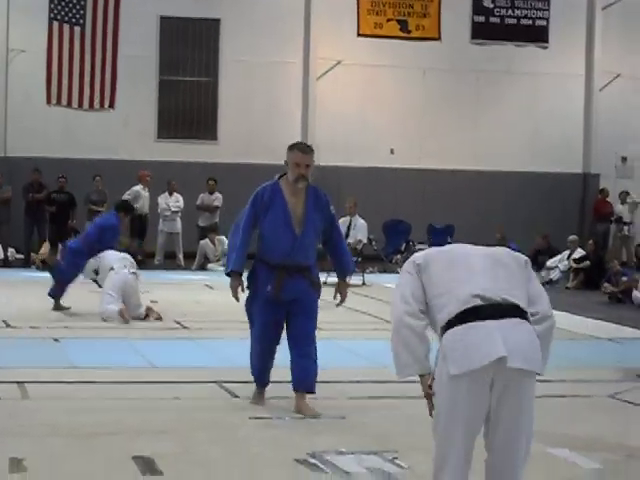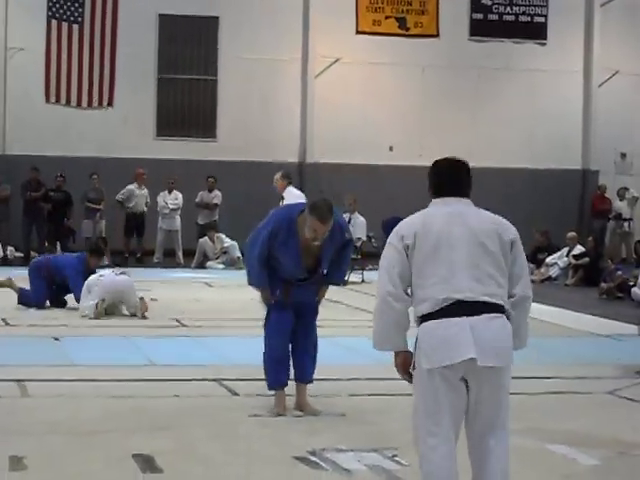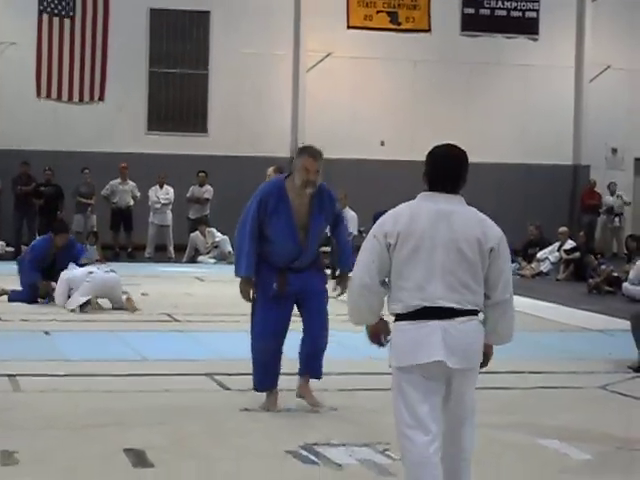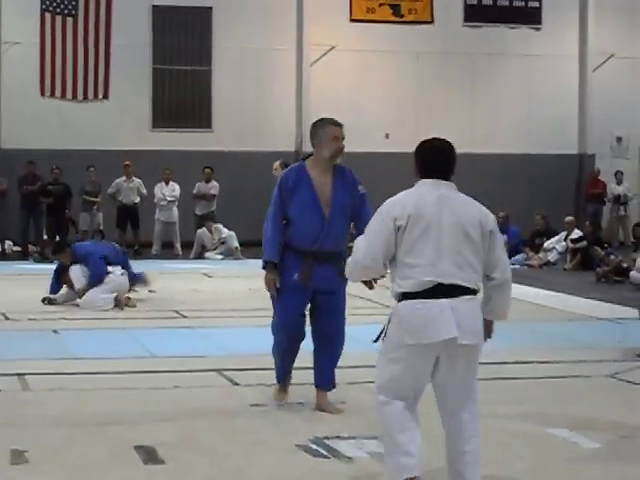
dt=0.5s
person 1, frame 1
left shoulder: (421, 261)
right shoulder: (512, 257)
left elbow: (406, 318)
right elbow: (543, 315)
left wrist: (423, 372)
right wrist: (533, 364)
left hip: (465, 343)
right hip: (519, 340)
left knee: (452, 446)
right knee: (510, 447)
person 1, frame 2
left shoulder: (409, 227)
right shoulder: (502, 226)
left elbow: (391, 293)
right elbow: (521, 293)
left wrist: (399, 347)
right wrist: (509, 341)
left hip: (441, 337)
right hip: (493, 333)
left knee: (436, 436)
right knee: (491, 432)
person 1, frame 3
left shoulder: (394, 220)
right shoulder: (486, 227)
left elbow: (364, 280)
right elbow: (500, 294)
left wrist: (371, 319)
right wrist: (490, 338)
left hip: (414, 336)
right hip: (464, 335)
left knee: (420, 432)
right knee: (459, 424)
person 1, frame 4
left shoulder: (399, 205)
right shoulder: (479, 212)
left elbow: (365, 260)
right elbow: (499, 274)
left wrist: (362, 271)
right wrist: (490, 314)
left hip: (416, 315)
right hip: (464, 314)
left knee: (393, 396)
right knee: (461, 407)
person 2, frame 1
left shoulder: (319, 199)
right shoulder: (264, 194)
left elbow: (334, 238)
right elbow: (242, 232)
left wrist: (343, 276)
right wrist: (235, 272)
left hip: (305, 280)
right hip: (268, 278)
left knee: (304, 340)
right knee: (264, 337)
left ankle: (301, 399)
right ankle: (260, 384)
person 2, frame 2
left shoulder: (339, 227)
right shoulder: (279, 221)
left elbow: (344, 251)
right elbow: (254, 251)
left wrist: (330, 282)
right wrist: (262, 286)
left hip: (311, 285)
right hip: (279, 283)
left knee: (305, 336)
right knee: (277, 336)
left ankle: (301, 396)
right ankle: (279, 396)
person 2, frame 3
left shoulder: (326, 196)
right shoulder: (268, 193)
left elbow: (339, 231)
right elbow: (247, 233)
left wrist: (345, 270)
right wrist: (246, 276)
left hip: (309, 273)
right hip: (273, 275)
left knee: (318, 330)
right knee: (267, 335)
left ankle: (305, 384)
right ankle: (270, 392)
person 2, frame 4
left shoulder: (348, 179)
right shoulder: (292, 177)
left elbow: (364, 221)
right elbow: (274, 222)
right wrist: (270, 265)
left hip: (332, 268)
right hip: (295, 267)
left knee: (331, 334)
right knee: (287, 329)
left ankle: (322, 395)
right ankle: (283, 381)
